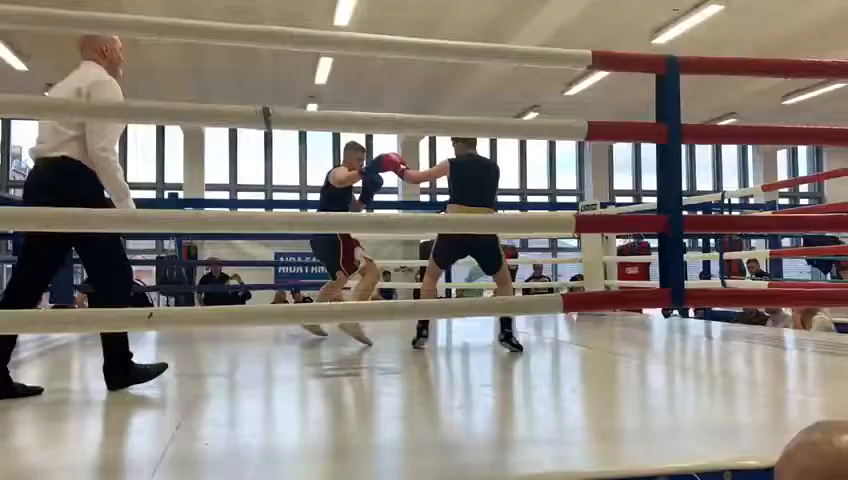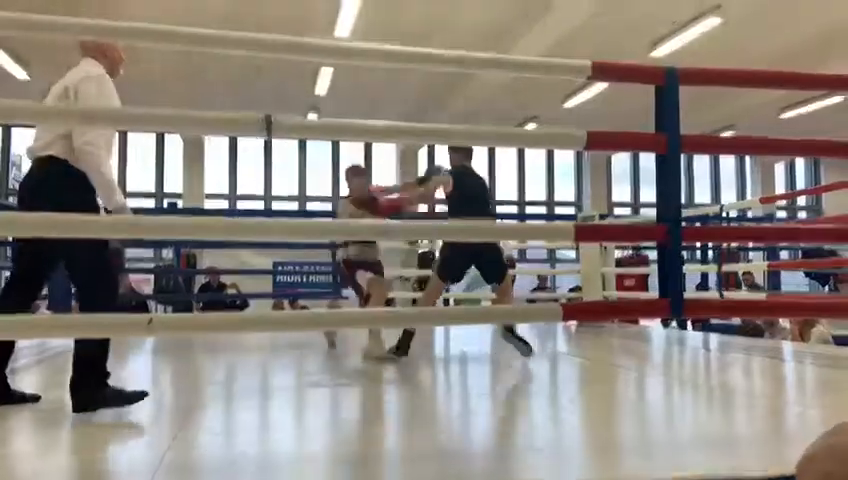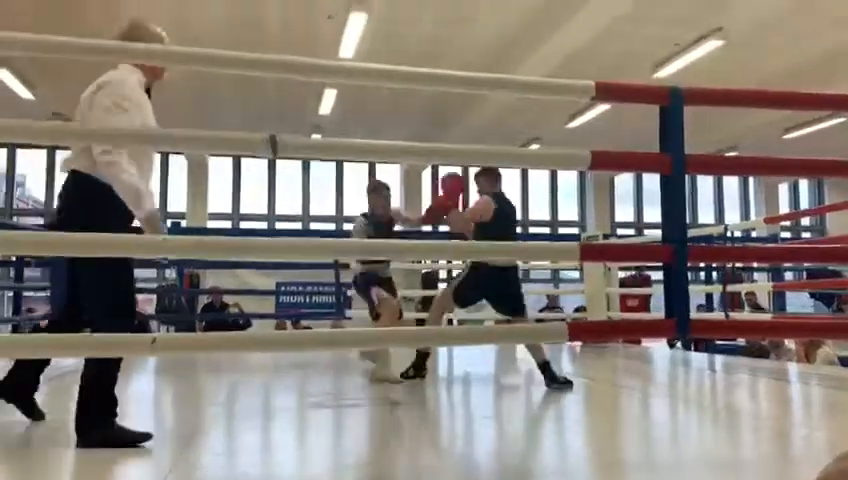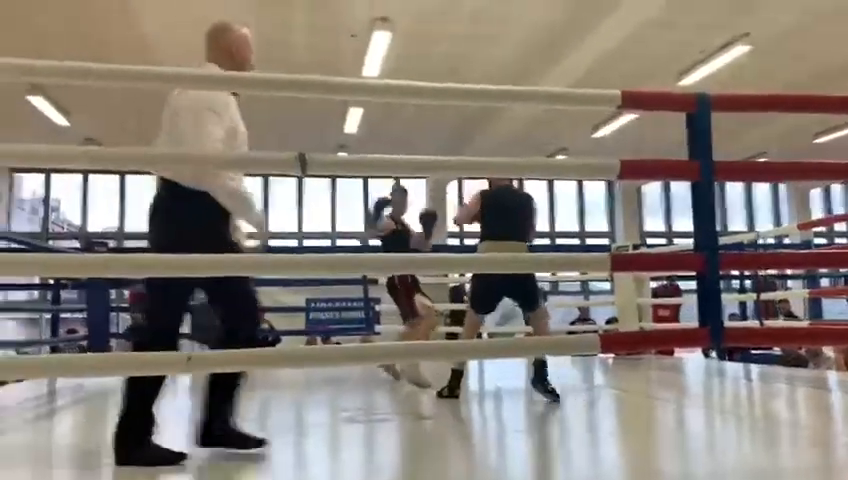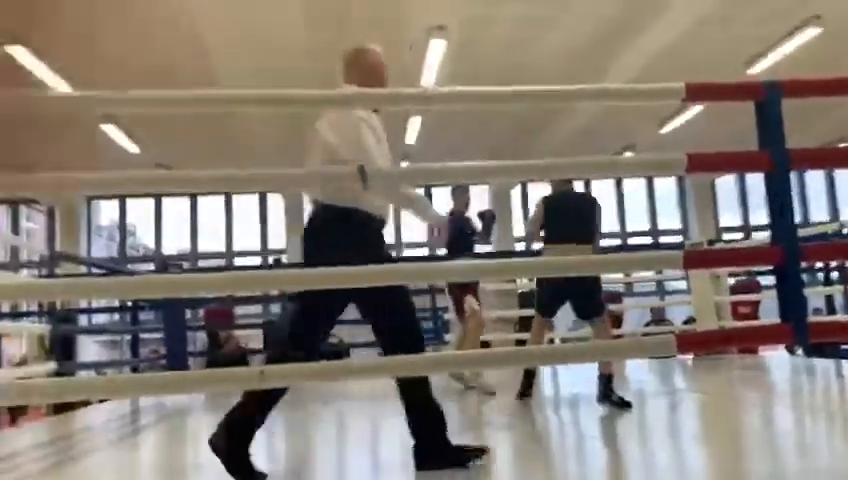
dt=0.3s
person 1, frame 1
left shoulder: (64, 87)
right shoulder: (102, 83)
right elbow: (101, 151)
right wrist: (125, 205)
left hip: (42, 182)
right hip: (74, 185)
right knee: (113, 276)
right ankle: (119, 367)
person 1, frame 2
left shoulder: (69, 82)
right shoulder: (95, 79)
right elbow: (88, 146)
right wrist: (116, 201)
left hip: (41, 184)
right hip: (65, 189)
right knee: (99, 284)
right ankle: (89, 384)
person 1, frame 3
left shoulder: (129, 91)
right shoulder: (121, 85)
right elbow: (109, 155)
left wrist: (142, 209)
right wrist: (147, 209)
left hip: (102, 208)
right hip: (96, 205)
left knee: (81, 306)
right knee: (115, 310)
right ankle: (96, 419)
person 1, frame 4
left shoulder: (218, 97)
right shoulder: (204, 92)
right elbow: (207, 163)
left wrist: (239, 218)
right wrist: (253, 213)
left hip: (205, 218)
right hip: (187, 214)
left knee: (244, 314)
right knee: (163, 324)
left ankle: (216, 423)
right ankle: (133, 438)
person 1, frame 5
left shoulder: (345, 113)
right shoulder: (350, 112)
right elbow: (379, 175)
right wrist: (431, 214)
left hip: (352, 235)
right hip: (344, 235)
left knee: (403, 333)
right knee: (302, 343)
left ankle: (432, 445)
right ankle: (237, 433)
person 2, frame 1
left shoulder: (451, 165)
right shoulder: (493, 168)
left elbow: (415, 178)
left wrist: (400, 169)
left knee: (432, 274)
right knee: (504, 280)
left ankle: (423, 329)
right ankle: (506, 331)
person 2, frame 2
left shoulder: (450, 177)
right shoulder: (481, 182)
left hip: (460, 241)
right hip: (487, 241)
left knee: (431, 293)
right knee: (505, 289)
left ankle: (404, 343)
right ankle: (510, 333)
person 2, frame 3
left shoulder: (486, 202)
right shoulder: (509, 207)
left elbow: (457, 224)
left hip: (483, 270)
right hip: (507, 272)
left knee: (437, 308)
right knee: (522, 323)
left ankle: (419, 366)
right ankle: (549, 374)
person 2, frame 4
left shoulder: (483, 197)
right shoulder: (527, 201)
left elbow: (459, 219)
left knee: (471, 325)
right knee: (540, 319)
left ankle: (454, 384)
right ankle: (540, 376)
person 2, frame 5
left shoulder: (545, 203)
right shoulder: (591, 203)
left elbow: (532, 235)
right elbow: (595, 239)
left knee: (539, 325)
right knee: (601, 327)
left ankle: (527, 383)
right ankle: (606, 389)
person 3, frame 1
left shoulder: (345, 182)
right shoulder: (337, 174)
left elbow: (351, 209)
right elbow: (345, 178)
left wrist: (365, 197)
right wrist: (371, 168)
left hip: (320, 237)
right hip: (332, 235)
left knee: (339, 279)
right knee: (371, 271)
left ankle: (311, 321)
right ankle: (350, 319)
person 3, frame 2
left shoulder: (374, 198)
right shoulder: (346, 206)
left hip: (371, 258)
right hip: (352, 260)
left knee: (370, 304)
right knee: (378, 290)
right ankle: (374, 346)
person 3, frame 3
left shoulder: (392, 214)
right shoulder: (362, 223)
left elbow: (415, 222)
left hip: (383, 274)
right hip: (365, 276)
left knee: (393, 315)
right knee: (390, 310)
left ankle: (371, 349)
right ankle: (382, 368)
person 3, frame 4
left shoulder: (404, 226)
right shoulder: (387, 223)
left elbow: (424, 247)
right elbow: (372, 228)
left wrist: (428, 229)
right wrist: (377, 211)
left hip: (408, 277)
right hip: (398, 279)
left knee: (415, 323)
right knee: (430, 317)
right ankle: (412, 368)
person 3, frame 5
left shoulder: (467, 221)
right shoulder: (449, 221)
left elbow: (482, 239)
left wrist: (487, 227)
left knee: (468, 324)
right knee: (475, 319)
left ankle: (458, 369)
right ankle: (475, 375)
